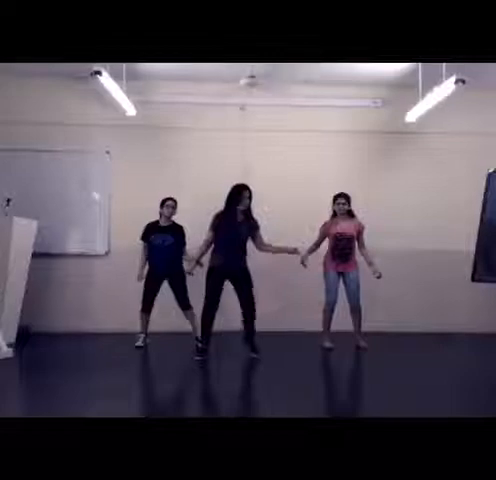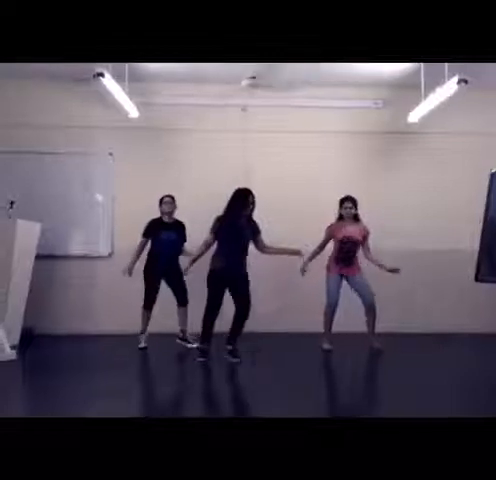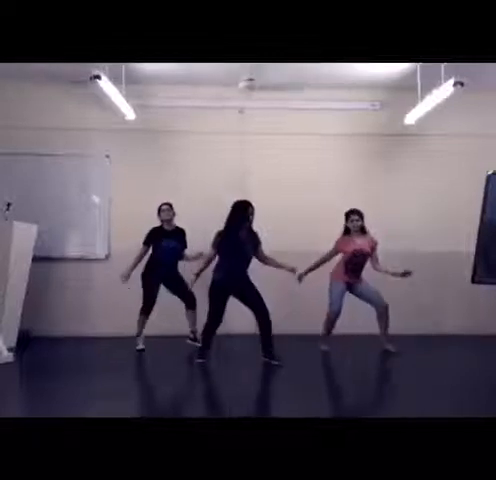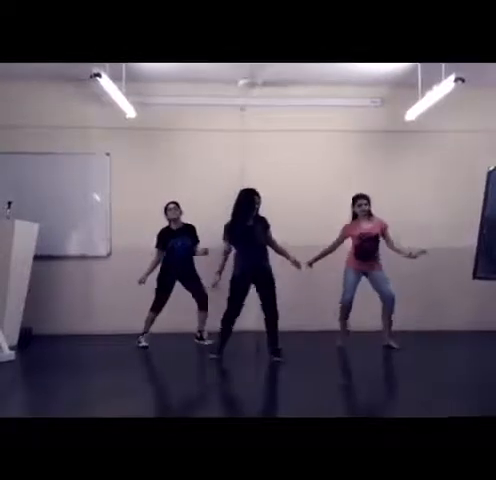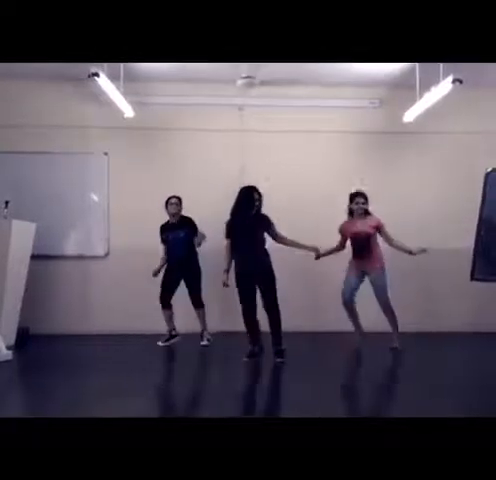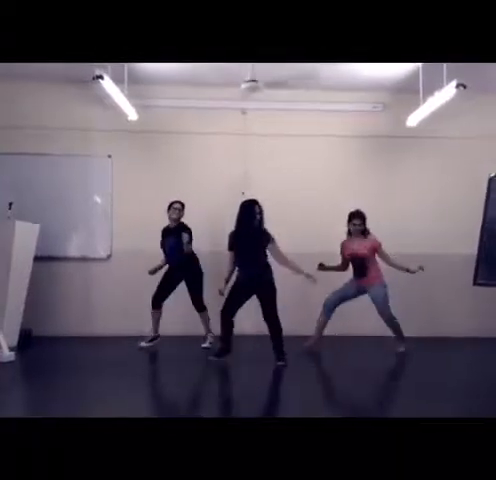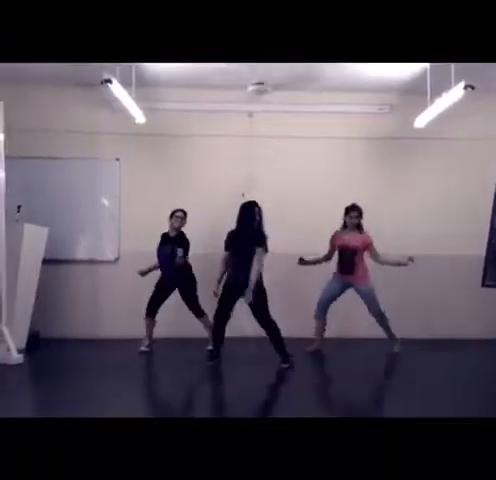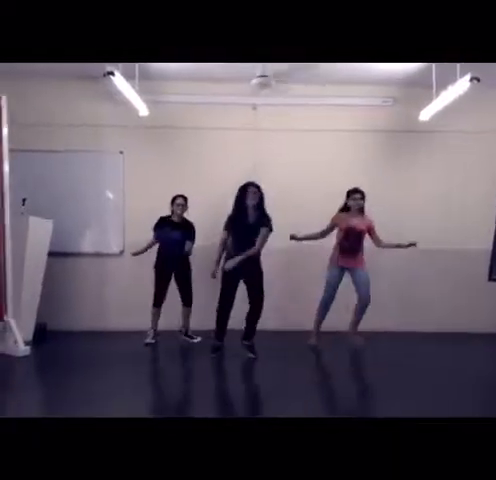
dt=0.2s
person 1, frame 1
left shoulder: (250, 222)
right shoulder: (220, 218)
left elbow: (261, 246)
right elbow: (208, 241)
left wrist: (287, 250)
right wrist: (195, 261)
left hip: (239, 268)
right hip: (217, 267)
left knee: (248, 305)
right knee: (210, 305)
left ankle: (250, 341)
right ankle: (203, 345)
person 1, frame 2
left shoulder: (251, 225)
right shoulder: (221, 221)
left elbow: (263, 248)
right elbow: (207, 243)
left wrist: (289, 251)
right wrist: (192, 261)
left hip: (238, 272)
right hip: (218, 271)
left knee: (244, 307)
right knee: (212, 308)
left ankle: (231, 345)
right ankle: (204, 346)
person 1, frame 3
left shoulder: (252, 236)
right shoulder: (223, 236)
left elbow: (263, 258)
right elbow: (210, 257)
left wrist: (285, 266)
right wrist: (196, 275)
left hip: (242, 281)
right hip: (220, 283)
left knee: (263, 313)
right knee: (215, 318)
left ankle: (268, 352)
right ankle: (203, 349)
person 1, frame 4
left shoulder: (262, 222)
right shoulder: (232, 227)
left elbow: (271, 242)
right elbow: (226, 251)
left wrist: (290, 257)
right wrist: (219, 273)
left hip: (263, 271)
right hip: (242, 272)
left knee: (270, 309)
right knee: (233, 309)
left ankle: (273, 348)
right ankle: (220, 345)
person 1, frame 5
left shoulder: (262, 219)
right shoulder: (233, 223)
left elbow: (279, 238)
right elbow: (230, 249)
left wrist: (307, 247)
right wrist: (226, 271)
left hip: (263, 268)
right hip: (243, 271)
left knee: (271, 307)
right knee: (248, 308)
left ankle: (278, 347)
right ankle: (255, 346)
person 1, frame 6
left shoulder: (262, 234)
right shoulder: (234, 236)
left elbow: (279, 257)
right elbow: (233, 261)
left wrist: (302, 272)
right wrist: (225, 283)
left hip: (263, 280)
right hip: (243, 281)
left knee: (271, 317)
right knee: (226, 313)
left ankle: (279, 353)
right ankle: (225, 347)
person 1, frame 7
left shoulder: (259, 237)
right shoulder: (232, 236)
left elbow: (257, 264)
right elbow: (226, 261)
left wrist: (250, 289)
right wrist: (218, 283)
left hip: (253, 283)
right hip: (233, 282)
left knee: (265, 319)
right knee: (219, 317)
left ankle: (283, 354)
right ankle: (216, 350)
person 1, frame 8
left shoulder: (264, 220)
right shoulder: (233, 218)
left elbow: (258, 247)
right elbow: (223, 242)
left wrist: (237, 259)
right wrist: (216, 264)
left hip: (252, 266)
right hip: (230, 265)
left knee: (256, 303)
right knee: (225, 304)
left ankle: (248, 340)
right ankle: (218, 342)
person 2, frame 1
left shoulder: (357, 225)
right shoulder: (328, 225)
left elbow: (362, 248)
right elbow: (317, 244)
left wrist: (372, 265)
right wrist: (306, 254)
left hip: (350, 267)
right hip: (332, 266)
left knee: (355, 302)
right knee: (331, 301)
left ankle: (358, 337)
right ankle: (326, 337)
person 2, frame 2
left shoulder: (362, 229)
right shoulder: (334, 228)
left elbow: (367, 253)
right elbow: (321, 246)
left wrist: (383, 266)
right wrist: (307, 260)
left hip: (353, 270)
right hip: (334, 269)
left knee: (369, 301)
right knee: (332, 303)
left ankle: (372, 338)
right ankle: (326, 339)
person 2, frame 3
left shoulder: (371, 241)
right shoulder: (343, 241)
left elbow: (376, 265)
right elbow: (326, 258)
left wrist: (395, 273)
right wrist: (306, 272)
left hip: (356, 281)
right hip: (339, 278)
left knee: (382, 305)
right knee: (334, 310)
left ankle: (385, 341)
right ankle: (324, 340)
person 2, frame 4
left shoulder: (379, 223)
right shoulder: (350, 227)
left elbow: (391, 245)
right elbow: (334, 245)
left wrist: (410, 253)
right wrist: (315, 259)
left hip: (374, 267)
right hip: (354, 266)
left knee: (389, 297)
right knee: (347, 299)
left ankle: (387, 337)
right ankle: (343, 331)
person 2, frame 5
left shoulder: (374, 221)
right shoulder: (346, 226)
left elbow: (390, 241)
right elbow: (341, 246)
left wrist: (411, 251)
right wrist: (323, 253)
left hip: (375, 266)
right hip: (356, 266)
left knee: (383, 301)
right knee: (346, 297)
left ankle: (395, 335)
right ankle: (358, 330)
person 2, frame 6
left shoulder: (372, 241)
right shoulder: (345, 245)
left elbow: (387, 260)
right elbow: (343, 267)
left wrist: (409, 270)
right wrist: (326, 267)
left hip: (375, 283)
right hip: (357, 282)
left knee: (386, 315)
right knee: (329, 303)
left ankle: (401, 341)
right ankle: (316, 339)
person 2, frame 7
left shoulder: (364, 238)
right shoulder: (336, 236)
left elbow: (377, 258)
right elbow: (328, 257)
left wrist: (400, 262)
right wrist: (308, 262)
left hip: (360, 279)
right hip: (340, 278)
left knee: (376, 311)
right knee: (322, 303)
left ankle: (393, 340)
right ankle: (318, 341)
person 2, frame 8
left shoulder: (367, 222)
right shoulder: (339, 217)
left elbow: (379, 243)
right elbow: (323, 233)
left wrist: (401, 245)
right wrist: (300, 238)
left hip: (357, 264)
right hip: (337, 262)
left knee: (365, 298)
right knee: (327, 297)
left ankle: (353, 330)
right ankle: (315, 332)
person 3, frame 1
left shoulder: (178, 229)
right shoulder: (151, 227)
left elbow: (183, 252)
right elbow: (145, 250)
right wrist: (141, 269)
left hip: (175, 271)
right hip: (154, 271)
left knee: (184, 302)
right knee: (147, 302)
left ankle: (197, 335)
right ankle: (143, 335)
person 3, frame 2
left shoulder: (180, 226)
right shoulder: (154, 224)
left elbow: (181, 250)
right elbow: (142, 244)
right wrist: (131, 264)
left hip: (172, 267)
right hip: (153, 267)
left knee: (183, 296)
right knee: (149, 300)
left ankle: (183, 334)
right ankle: (143, 335)
person 3, frame 3
left shoulder: (180, 233)
right shoulder: (155, 232)
left elbow: (181, 255)
right elbow: (143, 252)
left wrist: (195, 257)
right wrist: (129, 270)
left hip: (171, 274)
right hip: (152, 274)
left knee: (190, 299)
right knee: (148, 305)
left ankle: (193, 335)
right ankle: (139, 337)
person 3, frame 4
left shoulder: (190, 229)
right shoulder: (164, 233)
left elbow: (194, 251)
right elbow: (158, 256)
left wrist: (202, 252)
right wrist: (146, 274)
left hip: (188, 271)
right hip: (168, 272)
left knee: (203, 298)
right knee: (158, 303)
left ankle: (200, 333)
right ankle: (144, 335)
person 3, frame 5
left shoulder: (188, 222)
right shoulder: (164, 228)
left elbow: (197, 244)
left wrist: (199, 239)
right wrist: (159, 267)
left hip: (191, 265)
right hip: (173, 267)
left knee: (196, 299)
right knee: (164, 298)
left ankle: (205, 332)
right ankle: (172, 333)
person 3, frame 6
left shoulder: (184, 229)
right shoulder: (165, 231)
left elbow: (187, 251)
left wrist: (186, 243)
right wrist: (158, 267)
left hip: (191, 269)
right hip: (174, 270)
left knee: (197, 302)
right knee: (156, 299)
left ankle: (209, 334)
right ankle: (154, 335)
person 3, frame 7
left shoulder: (182, 240)
right shoulder: (164, 237)
left elbow: (180, 263)
left wrist: (181, 258)
right wrist: (148, 270)
left hip: (184, 279)
right hip: (167, 278)
left knee: (195, 309)
right knee: (151, 307)
right ankle: (147, 340)
person 3, frame 8
left shoulder: (188, 226)
right shoulder: (162, 221)
left elbow: (188, 250)
right elbow: (155, 240)
left wrist: (188, 249)
right wrist: (140, 251)
left hip: (181, 265)
right hip: (163, 264)
left knee: (187, 297)
right knee: (159, 297)
left ankle: (185, 330)
right ankle: (153, 331)
